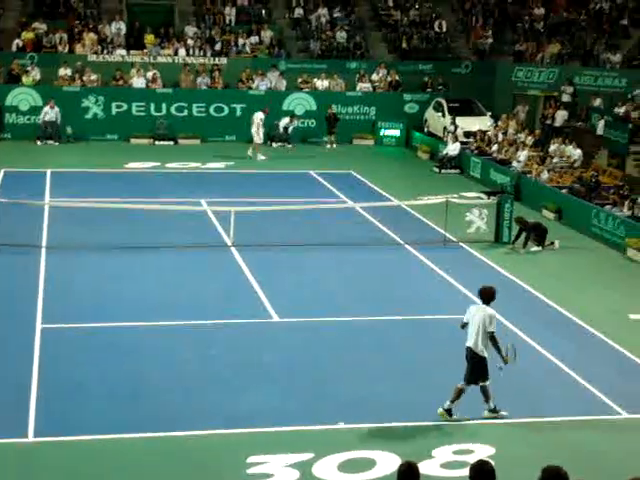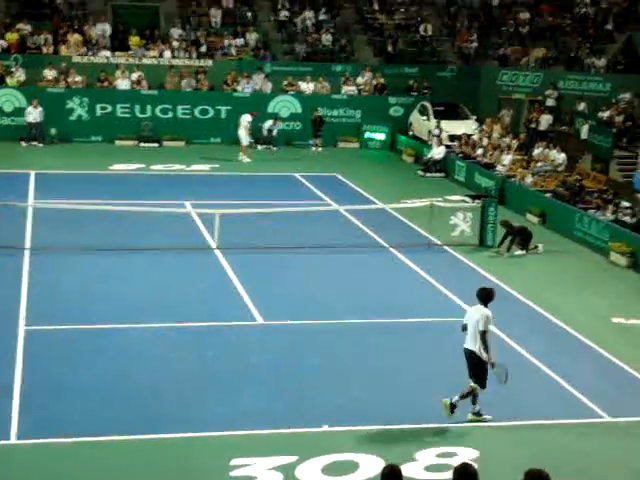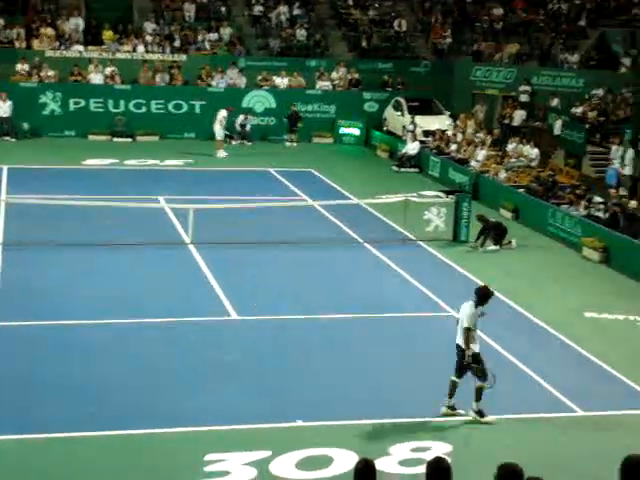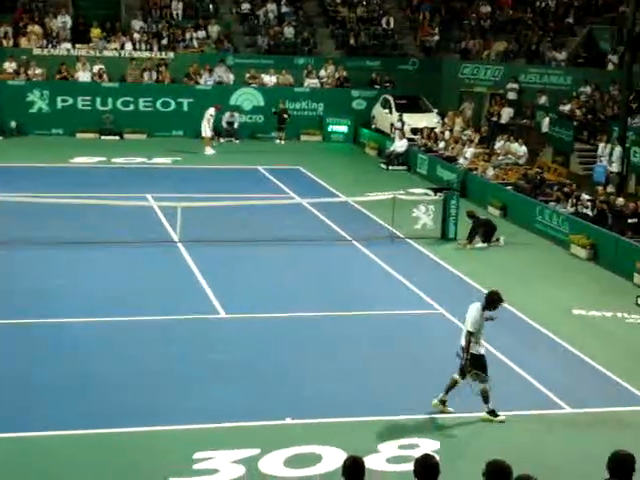
dt=0.2s
person 1, frame 1
left shoulder: (472, 308)
right shoulder: (490, 313)
left elbow: (463, 325)
right elbow: (492, 337)
right wrist: (502, 355)
left hip: (470, 347)
right hip: (478, 351)
left knee: (484, 379)
right knee: (466, 382)
left ankle: (491, 409)
right ankle: (446, 408)
person 1, frame 2
left shoulder: (471, 310)
right shoulder: (486, 314)
left elbow: (464, 328)
right elbow: (483, 336)
right wrist: (489, 356)
left hip: (468, 349)
right hip: (477, 352)
left knee: (477, 381)
right knee: (479, 385)
left ankle: (475, 412)
right ankle: (452, 402)
person 1, frame 3
left shoulder: (467, 305)
right shoulder: (472, 311)
right elbow: (466, 333)
left wrist: (477, 315)
right wrist: (468, 352)
left hip: (460, 345)
right hip: (469, 349)
left knee: (457, 375)
right knee: (483, 378)
left ankle: (449, 406)
right ankle: (477, 410)
person 1, frame 4
left shoulder: (476, 305)
right shoulder: (478, 315)
right elbow: (468, 336)
left wrist: (485, 318)
right wrist: (467, 357)
left hip: (470, 348)
right hip: (474, 350)
left knee: (460, 375)
right knee: (483, 379)
left ankle: (441, 400)
right ankle: (489, 411)
